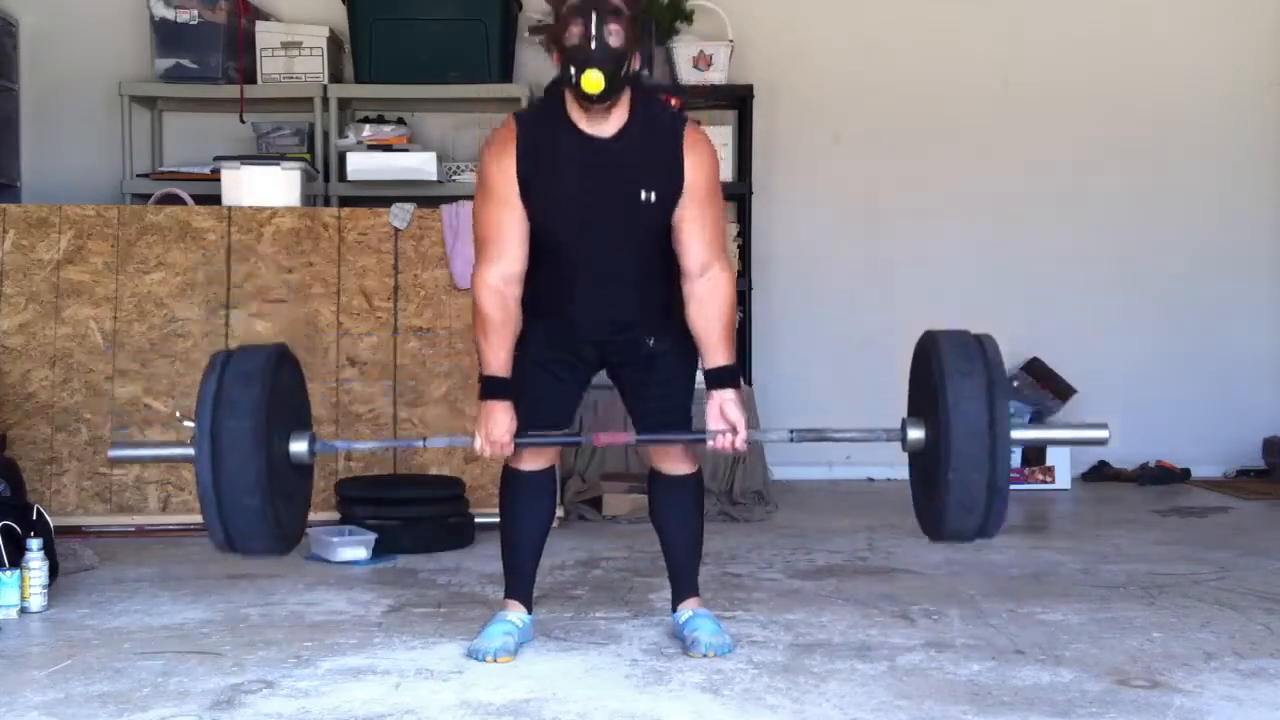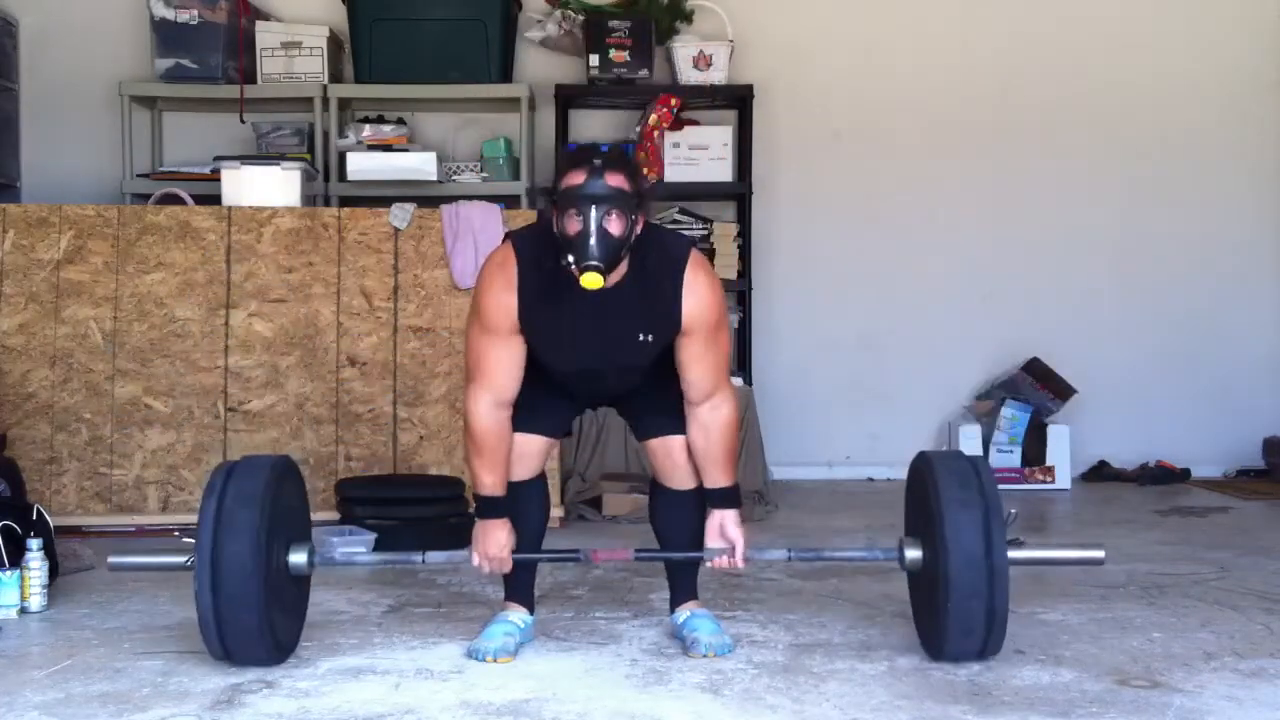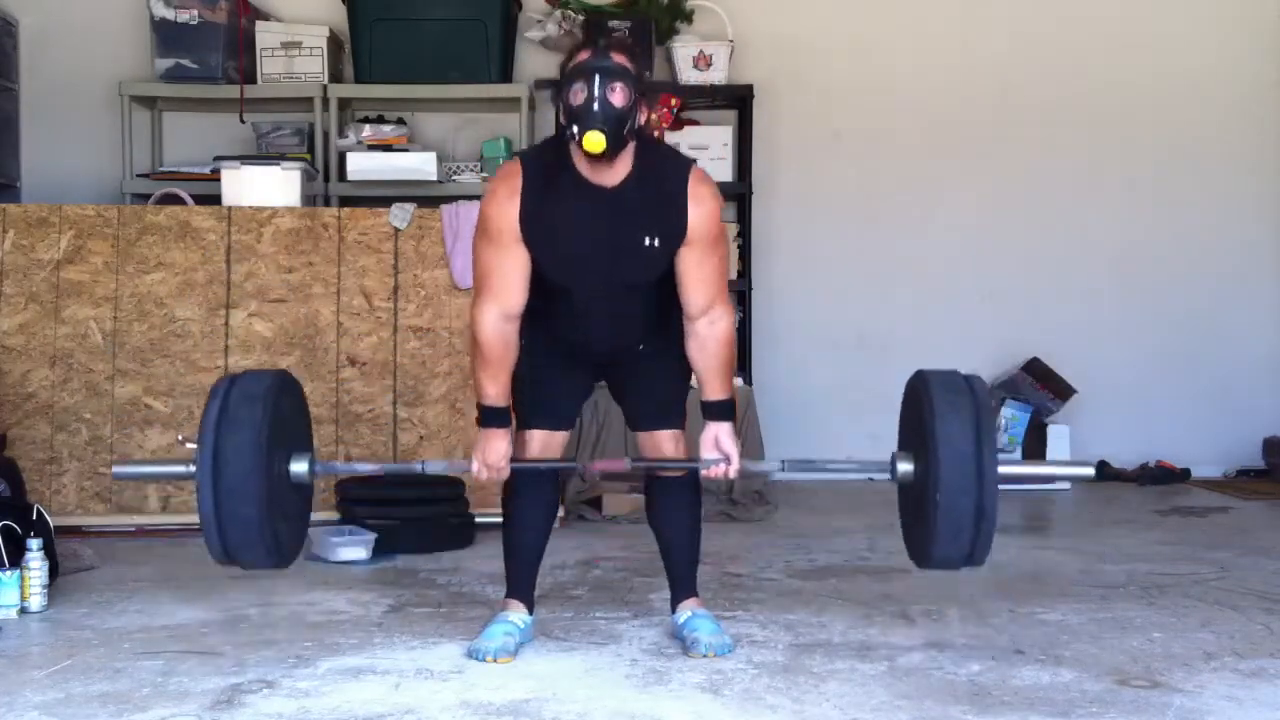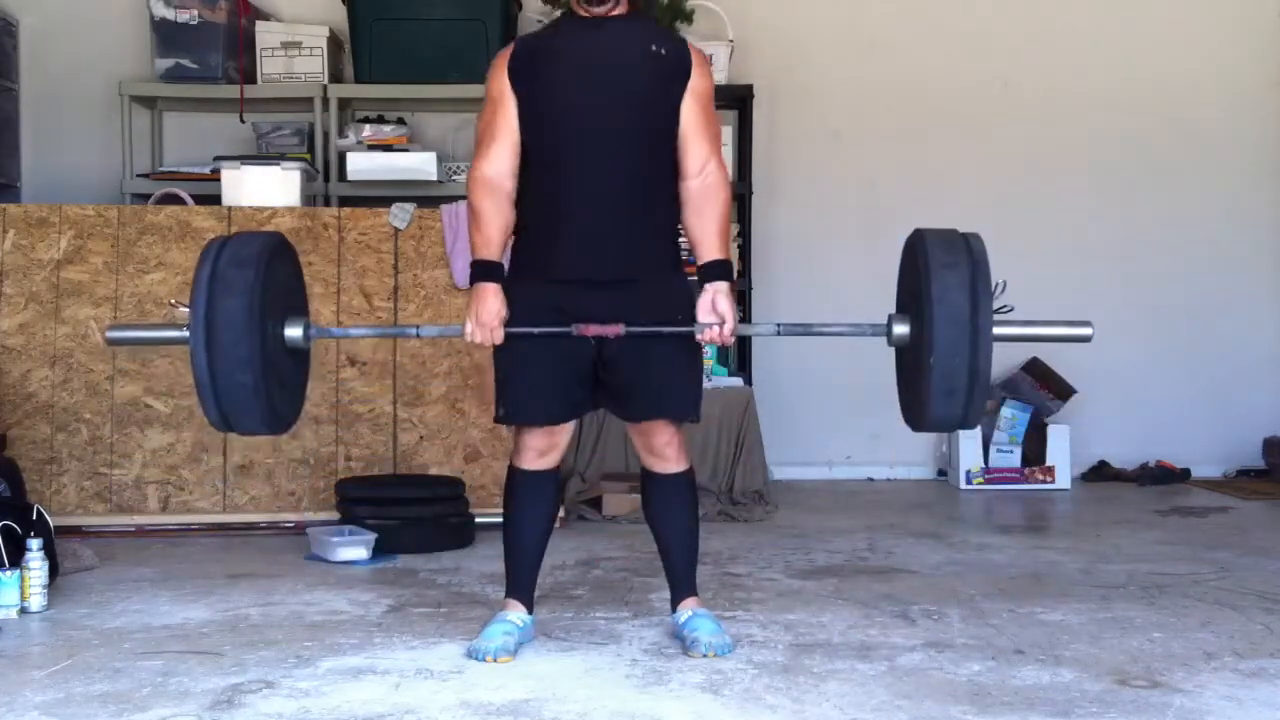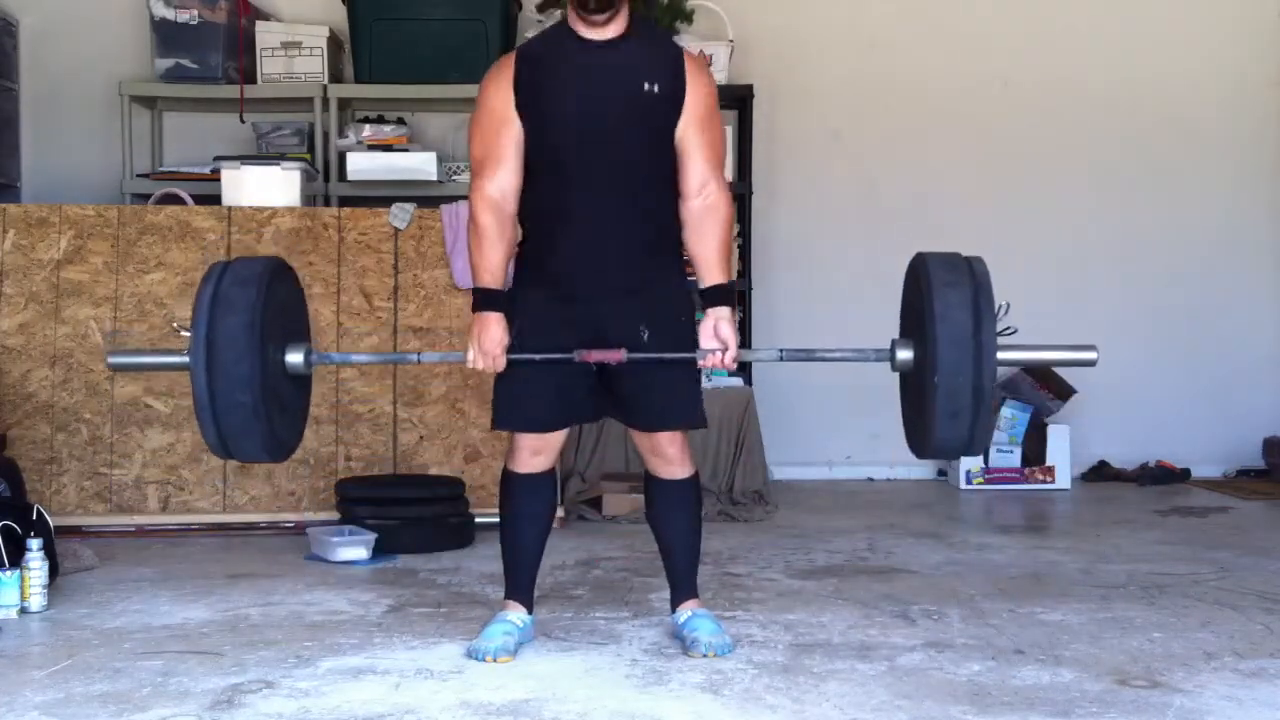
dt=0.5s
person 1, frame 1
left shoulder: (682, 145)
right shoulder: (513, 144)
left elbow: (706, 272)
right elbow: (500, 278)
left wrist: (723, 383)
right wrist: (495, 393)
left hip: (651, 322)
right hip: (549, 322)
left knee: (673, 452)
right knee: (531, 454)
left ankle: (688, 606)
right ankle: (516, 609)
person 1, frame 2
left shoulder: (689, 278)
right shoulder: (509, 272)
left elbow: (709, 401)
right elbow: (489, 401)
left wrist: (724, 504)
right wrist: (490, 511)
left hip: (649, 372)
right hip: (547, 373)
left knee: (679, 457)
right knee: (518, 455)
left ankle: (687, 606)
right ankle: (517, 609)
person 1, frame 3
left shoulder: (686, 189)
right shoulder: (518, 187)
left elbow: (707, 313)
right elbow: (498, 313)
left wrist: (719, 418)
right wrist: (492, 424)
left hip: (649, 334)
right hip: (553, 335)
left knee: (668, 447)
right knee: (535, 448)
left ankle: (687, 605)
right ankle: (517, 607)
person 1, frame 4
left shoulder: (676, 55)
right shoulder: (522, 58)
left elbow: (702, 171)
right elbow: (494, 172)
left wrist: (716, 277)
right wrist: (486, 278)
left hip: (650, 289)
right hip: (543, 290)
left knee: (663, 444)
right knee: (536, 446)
left ankle: (687, 604)
right ankle: (517, 608)
person 1, frame 5
left shoulder: (678, 71)
right shoulder: (515, 74)
left elbow: (702, 192)
right elbow: (496, 194)
left wrist: (717, 301)
right wrist: (490, 305)
left hip: (652, 298)
right hip: (544, 299)
left knee: (667, 447)
right knee: (530, 449)
left ankle: (688, 605)
right ankle: (516, 608)
